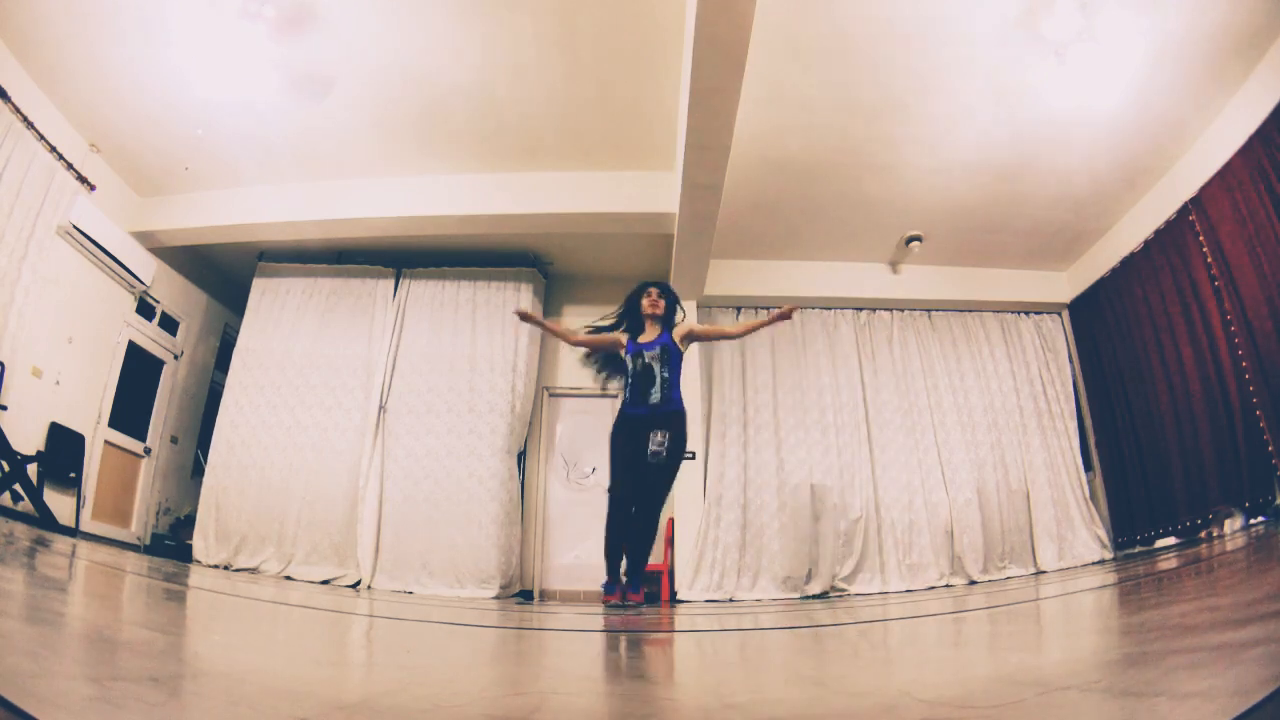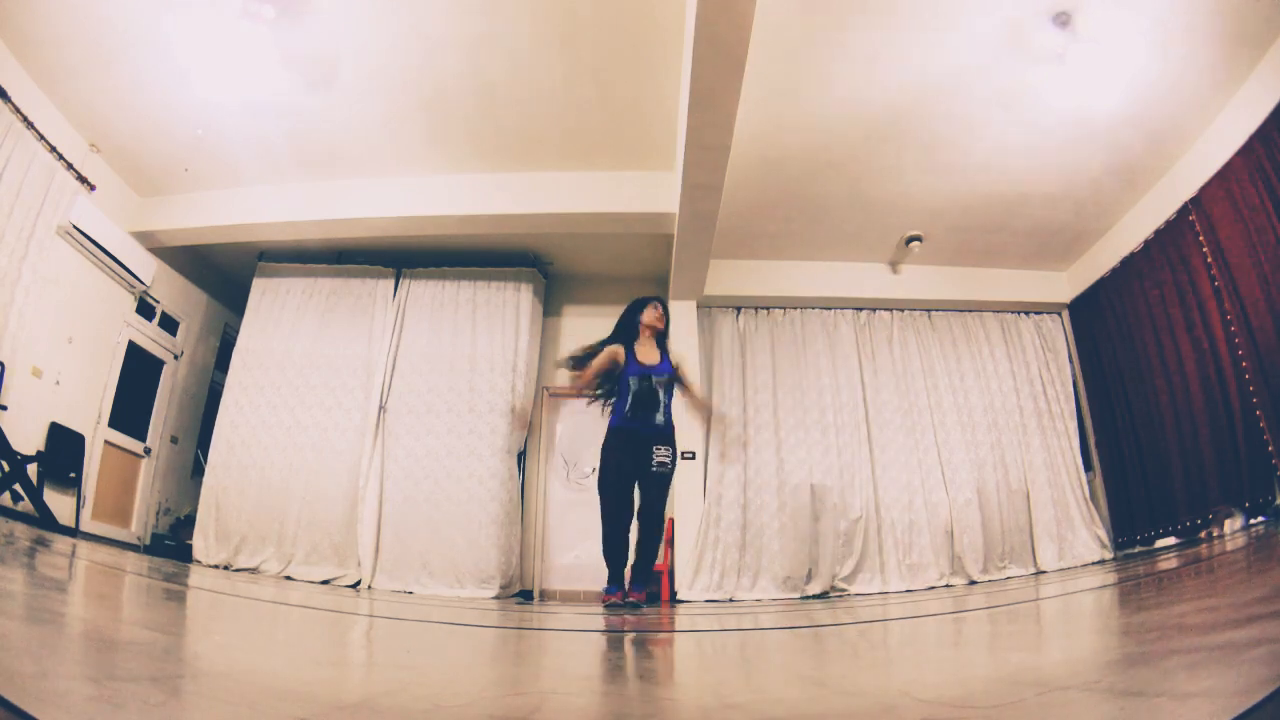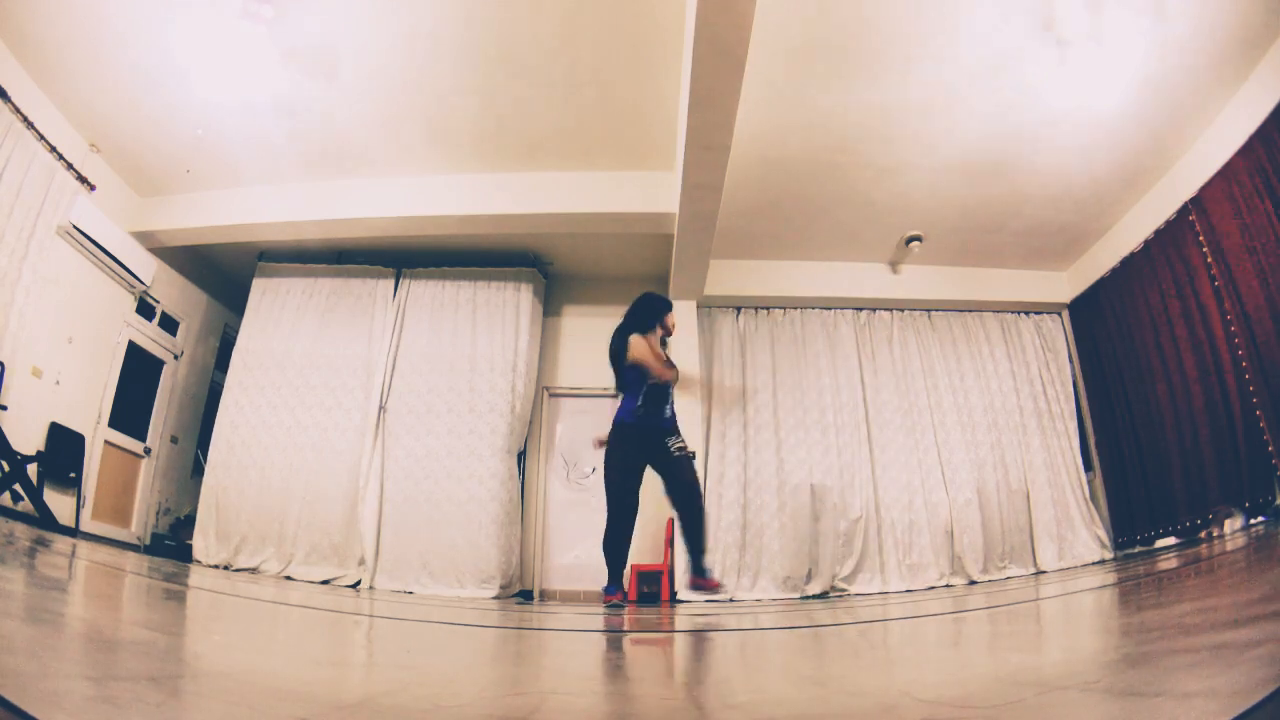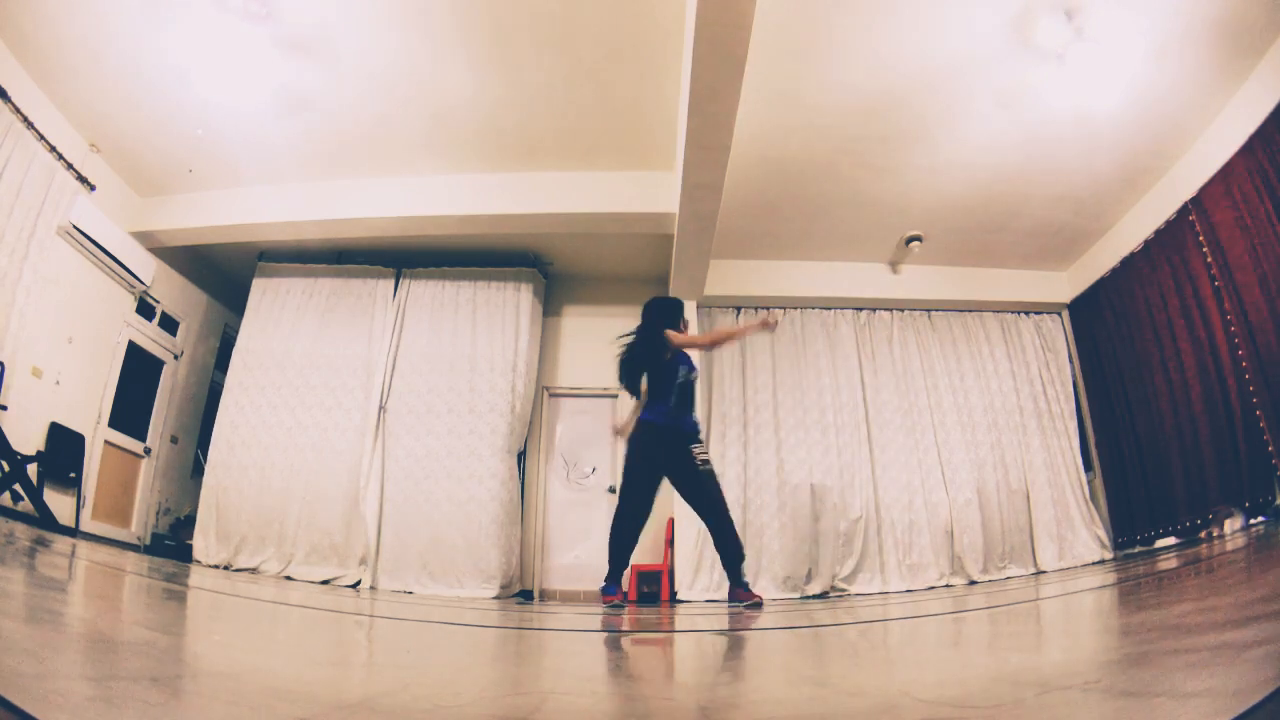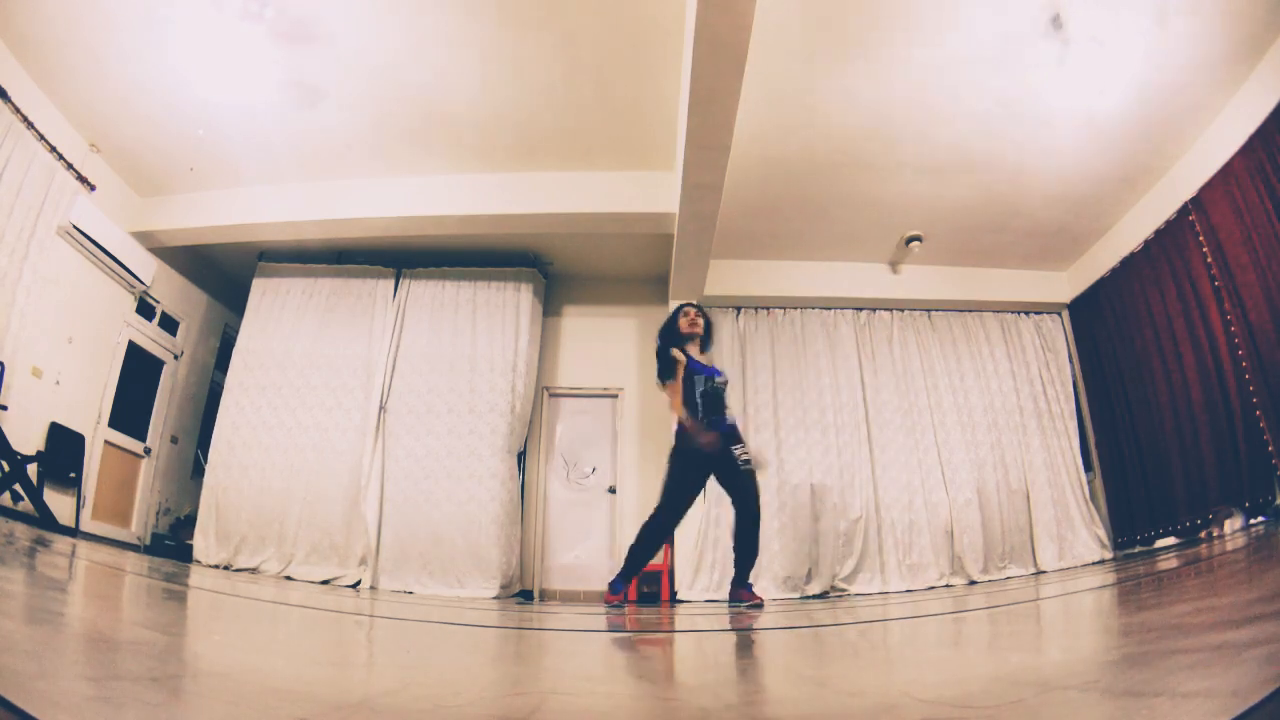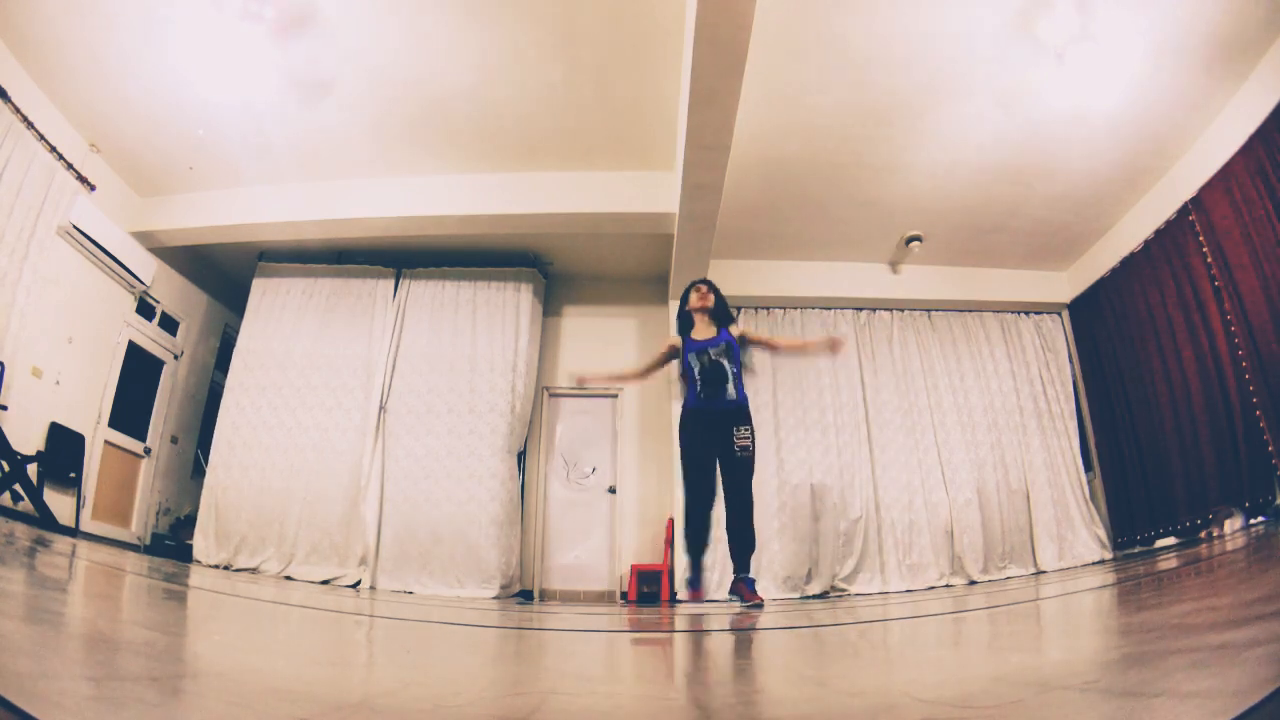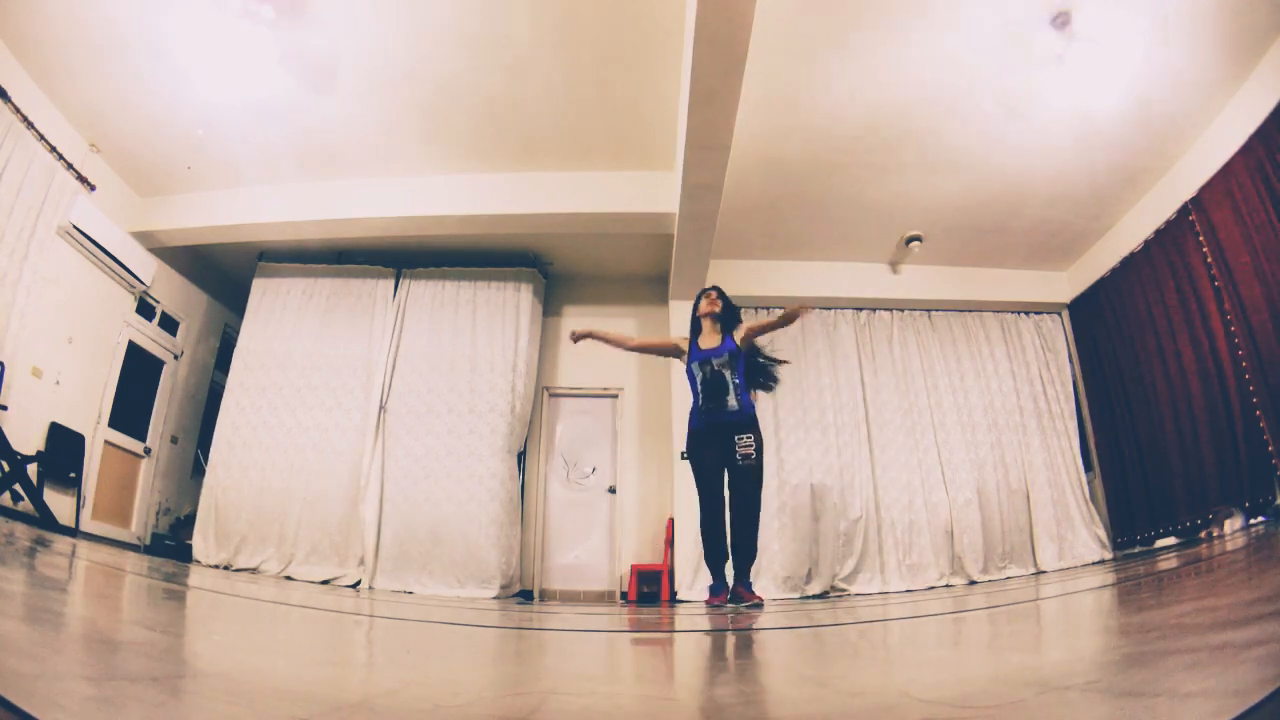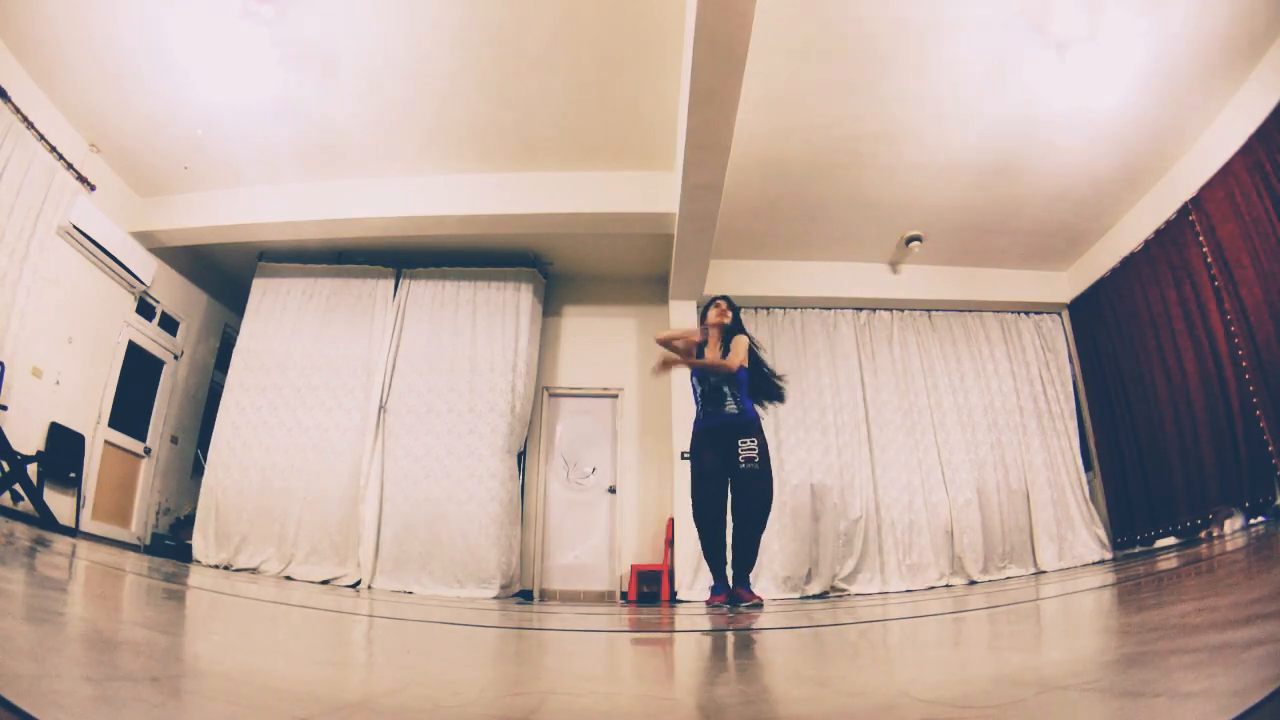
dt=0.2s
person 1, frame 1
left shoulder: (678, 333)
right shoulder: (624, 339)
left elbow: (730, 331)
right elbow: (577, 339)
left wrist: (770, 319)
right wrist: (538, 322)
left hip: (668, 423)
right hip: (630, 424)
left knee: (649, 502)
right knee: (621, 499)
left ankle: (633, 581)
right ankle: (614, 580)
person 1, frame 2
left shoulder: (668, 357)
right shoulder: (618, 351)
left elbow: (691, 395)
right elbow: (581, 380)
left hip: (660, 440)
right hip: (622, 441)
left knee: (652, 512)
right knee: (615, 513)
left ankle: (640, 583)
right ankle: (616, 583)
person 1, frame 3
left shoulder: (657, 348)
right shoulder: (636, 341)
right elbow: (664, 375)
left hip: (663, 433)
right hip: (630, 433)
left knee: (689, 498)
right knee: (622, 511)
left ankle: (699, 570)
right ankle: (615, 584)
person 1, frame 4
left shoulder: (672, 349)
right shoulder: (662, 338)
left elbow: (646, 391)
right elbow: (707, 341)
left wrist: (631, 421)
right wrist: (753, 326)
left hip: (683, 439)
right hip: (653, 438)
left knee: (715, 509)
right knee: (632, 512)
left ankle: (737, 583)
right ankle: (613, 583)
person 1, frame 5
left shoulder: (709, 364)
right shoulder: (676, 357)
right elbow: (676, 404)
left wrist: (739, 445)
right wrist: (698, 433)
left hip: (727, 439)
right hip: (692, 442)
left knee: (750, 508)
right knee: (667, 514)
left ankle: (740, 584)
right ankle: (620, 583)
person 1, frame 6
left shoulder: (731, 332)
right shoulder: (679, 342)
left elbow: (776, 344)
right elbow: (642, 371)
left wrist: (817, 344)
right wrist: (602, 377)
left hip: (735, 419)
right hip: (697, 421)
left knee: (739, 497)
right knee: (699, 497)
left ankle: (742, 578)
right ankle: (696, 574)
person 1, frame 7
left shoulder: (739, 334)
right shoulder: (684, 346)
left elbow: (775, 323)
right elbow: (634, 344)
left wrist: (791, 314)
right wrist: (594, 335)
left hip: (741, 428)
right hip: (703, 432)
left knee: (747, 504)
right knee: (711, 506)
left ankle: (742, 582)
right ankle: (719, 583)
person 1, frame 8
left shoulder: (739, 342)
right shoulder: (694, 349)
left elbow: (729, 364)
right elbow: (662, 339)
left wrist: (684, 361)
right wrist: (696, 334)
left hip: (744, 433)
right hip: (706, 437)
left knee: (753, 504)
right knee: (707, 509)
left ankle: (741, 583)
right ankle: (720, 584)
